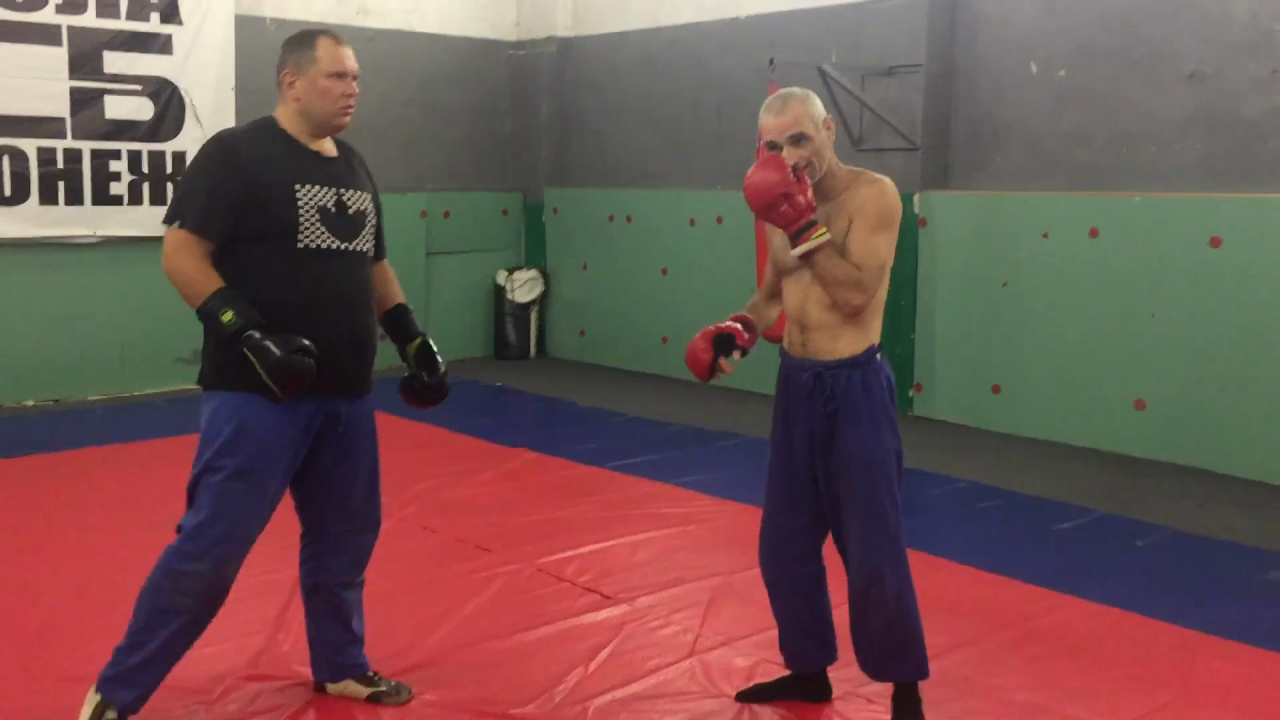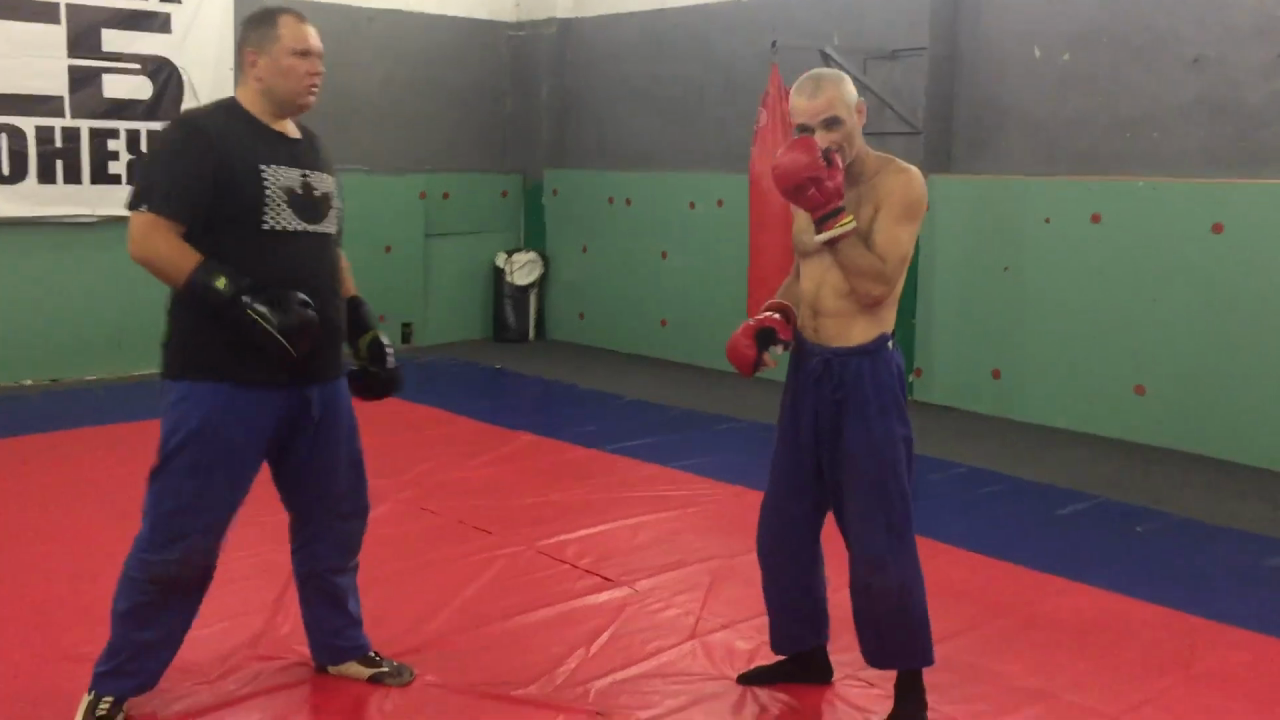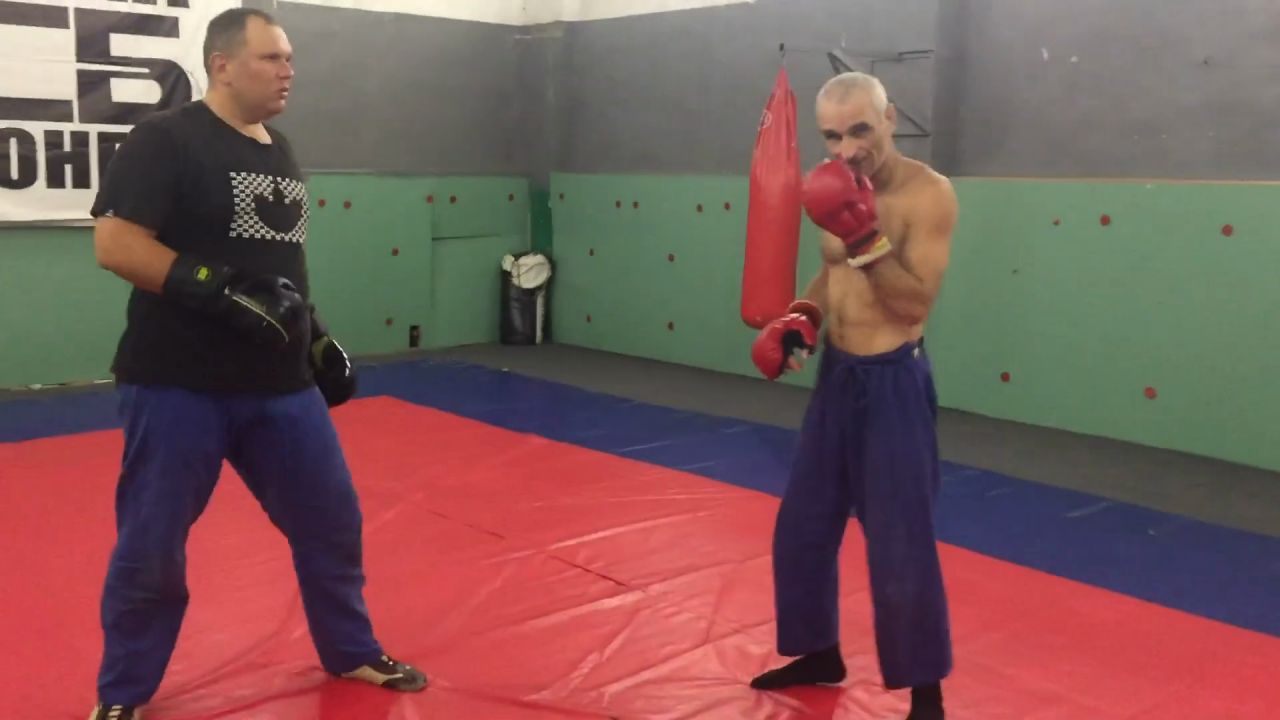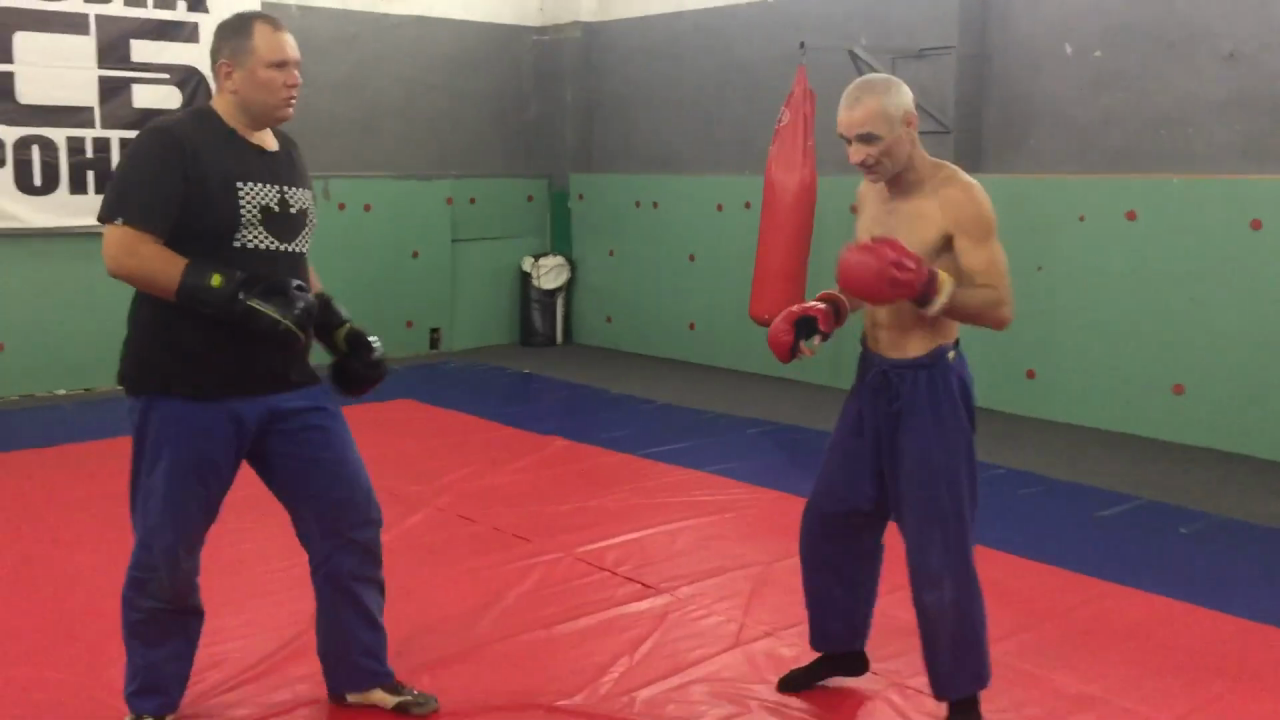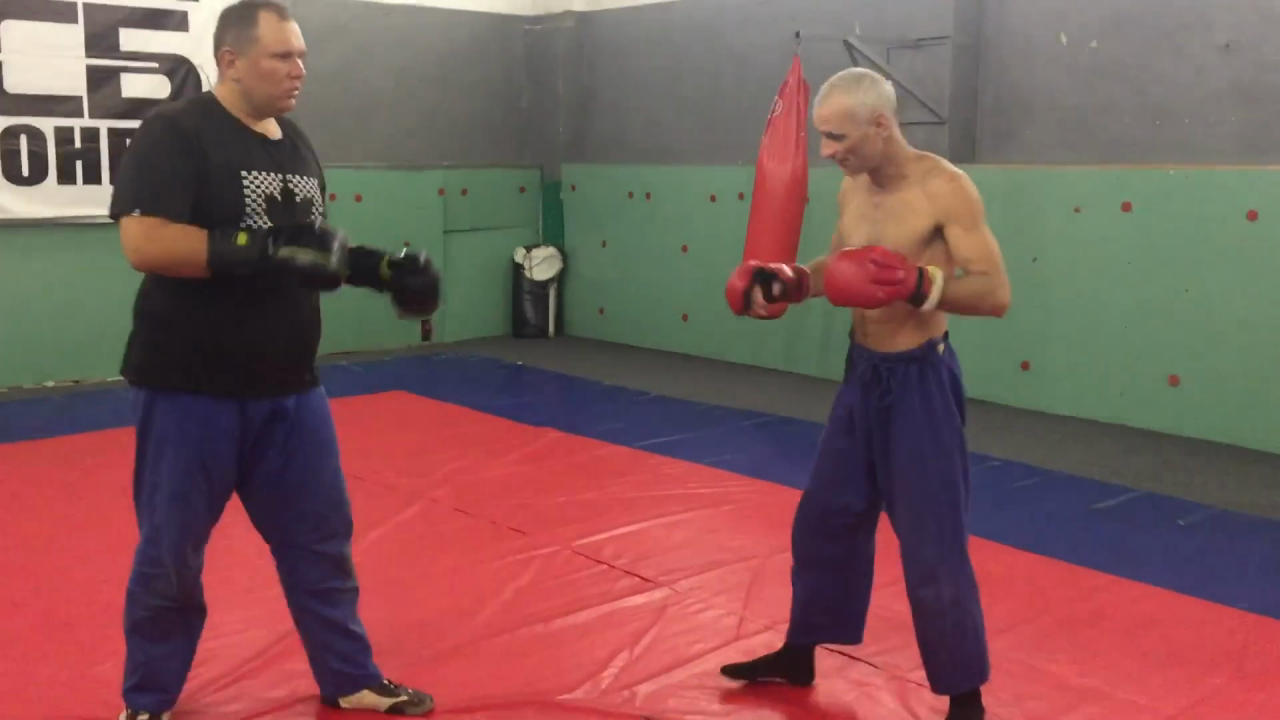
dt=0.2s
person 1, frame 1
left shoulder: (354, 167)
right shoulder: (236, 154)
left elbow: (373, 266)
right elbow: (181, 253)
left wrist: (411, 337)
right wrist: (244, 334)
left hip: (344, 390)
right hip: (257, 387)
left knee: (345, 532)
right knee: (215, 539)
person 1, frame 2
left shoulder: (311, 146)
right shoulder: (201, 134)
right elbow: (148, 239)
left wrist: (362, 329)
right wrist: (240, 300)
left hip: (314, 376)
right hip: (222, 376)
left knee: (335, 516)
right knee: (181, 532)
left ankle: (340, 648)
person 1, frame 3
left shoulder: (278, 150)
right shoulder: (166, 139)
right elbow: (115, 244)
left wrist: (316, 336)
right wrist: (222, 293)
left hip: (278, 383)
right hip: (180, 386)
left knee: (331, 519)
right knee: (150, 546)
left ankle: (352, 652)
person 1, frame 4
left shoulder: (287, 154)
right shoulder: (171, 143)
right elbow: (123, 253)
left wrist: (335, 325)
right wrist: (236, 297)
left hip: (288, 385)
right hip: (187, 391)
left knee: (350, 521)
right knee: (165, 553)
person 1, frame 5
left shoulder: (295, 143)
right shoulder: (175, 132)
right elbow: (144, 243)
left wrist: (378, 268)
right wrist: (264, 251)
left hip: (289, 386)
right hip: (191, 388)
left knee: (321, 537)
right knee: (171, 551)
person 2, frame 1
left shoulder: (874, 195)
right shoulder: (783, 204)
left elbow: (855, 295)
left wrist: (804, 228)
right wrist: (738, 331)
left hip: (855, 387)
right hip: (795, 384)
left knee: (872, 550)
right knee: (785, 540)
person 2, frame 2
left shoulder: (900, 182)
right shoulder: (806, 187)
left elbow: (874, 286)
left wrist: (831, 213)
right wrist: (773, 319)
left hip: (866, 375)
right hip: (806, 369)
left knee: (878, 539)
right knee: (785, 524)
right ankle: (808, 652)
person 2, frame 3
left shoulder: (929, 193)
right shoulder: (834, 188)
left elbow: (912, 306)
left wrist: (865, 237)
right wrist: (801, 317)
left hip: (893, 383)
right hip: (835, 376)
left knee: (900, 549)
right knee: (803, 526)
right ankle: (821, 653)
person 2, frame 4
left shoulder: (960, 197)
right shoulder: (869, 194)
left elbow: (998, 309)
left wrist: (926, 286)
right wrist: (825, 309)
left hip: (930, 387)
right hip: (872, 379)
left knee: (938, 554)
right knee: (832, 517)
right ankle: (842, 648)
person 2, frame 5
left shoulder: (945, 188)
right shoulder: (852, 188)
left elbow: (995, 295)
left wrist: (915, 283)
right wrist: (790, 281)
left hip: (920, 380)
right hip: (862, 373)
left knee: (933, 547)
right knee: (824, 518)
right ankle: (798, 654)
